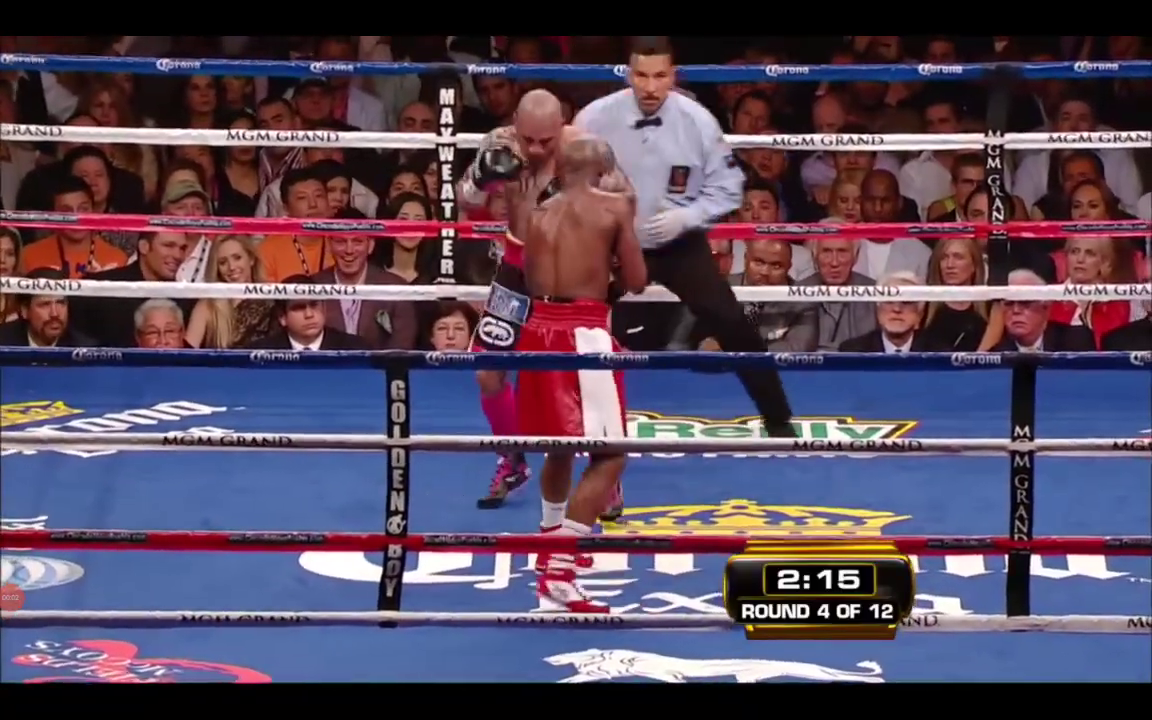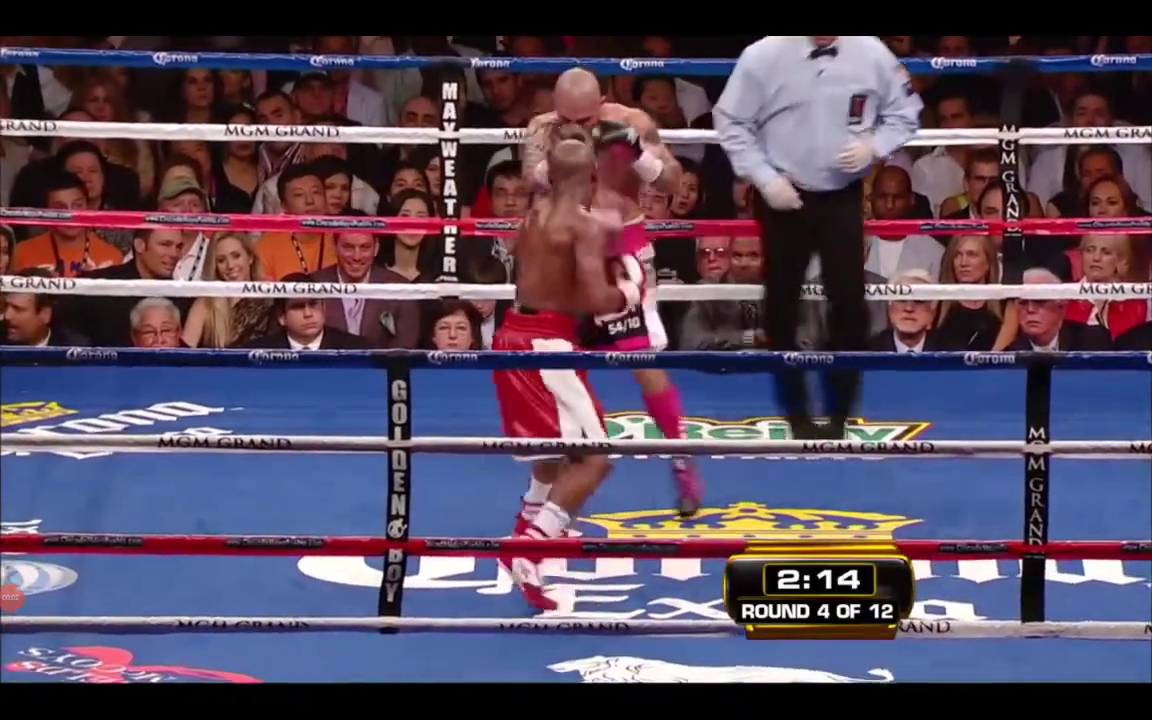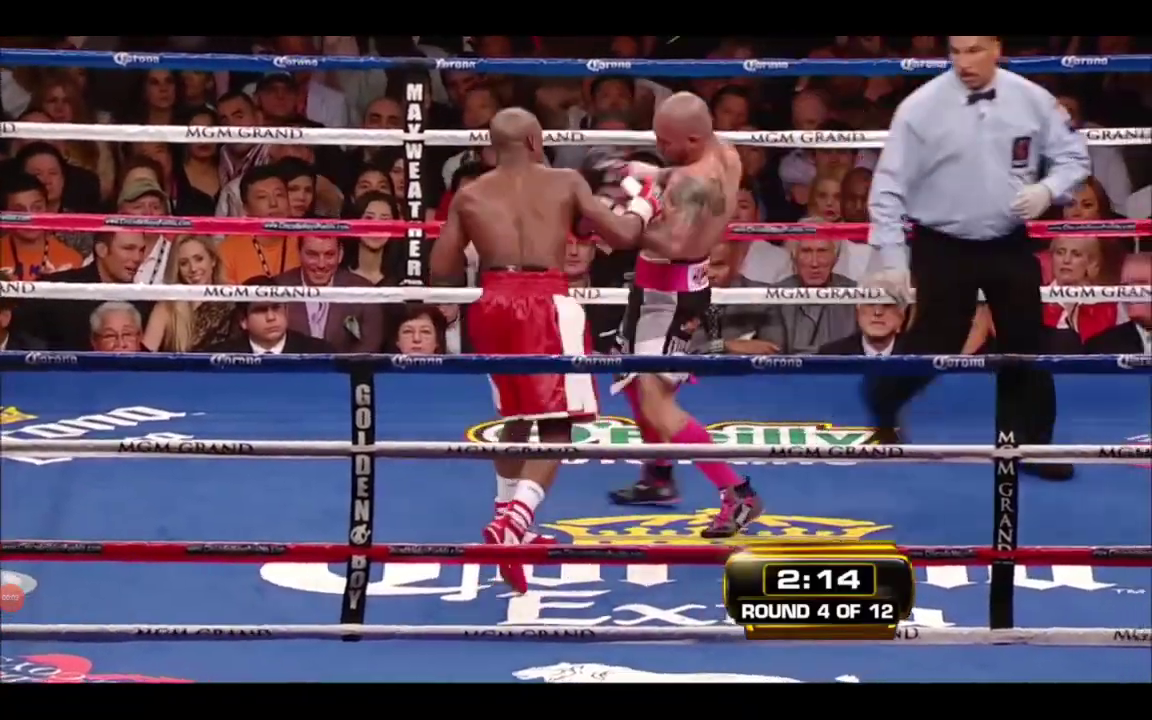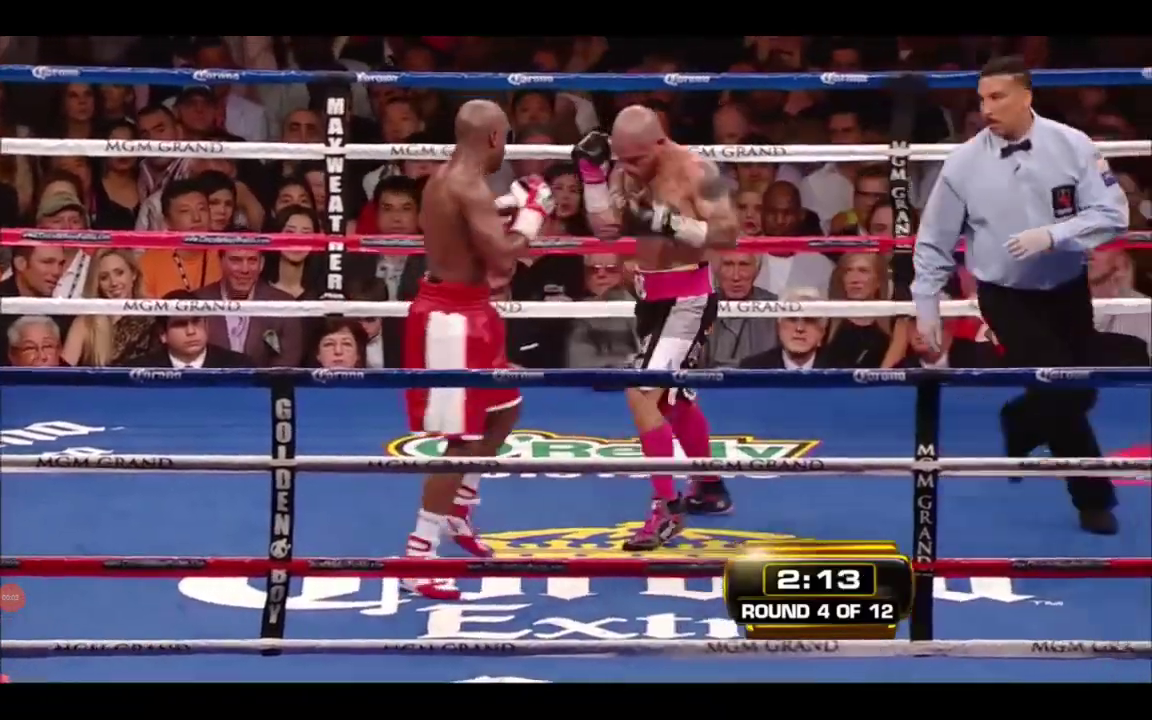
dt=0.4s
person 1, frame 1
left shoulder: (537, 216)
right shoulder: (616, 206)
right elbow: (636, 283)
left hip: (538, 329)
right hip: (583, 334)
left knee: (560, 444)
right knee: (608, 456)
left ankle: (553, 544)
right ankle: (559, 570)
person 1, frame 2
left shoulder: (537, 213)
right shoulder: (585, 226)
right elbow: (597, 301)
right wrist: (629, 291)
left hip: (516, 336)
right hip: (547, 344)
left knee: (555, 443)
right knee: (591, 458)
left ankle: (533, 523)
right ankle: (529, 549)
person 1, frame 3
left shoulder: (469, 196)
right shoulder: (565, 182)
left elbow: (440, 270)
right elbow: (622, 234)
right wrist: (646, 201)
left hip: (495, 304)
right hip: (549, 302)
left knee: (516, 420)
right knee: (556, 427)
left ankle: (511, 517)
right ankle: (514, 519)
person 1, frame 4
left shoulder: (444, 177)
right shoulder: (470, 189)
right elbow: (504, 261)
left wrist: (505, 204)
right wrist: (535, 210)
left hip: (445, 309)
right hip: (454, 317)
left knee: (503, 413)
right knee: (465, 441)
left ankle: (457, 516)
right ankle: (417, 556)
person 2, frame 1
right shoulder: (501, 145)
right elbow: (466, 205)
right wrist: (482, 177)
right hip: (519, 265)
right knee: (489, 372)
right ankle: (512, 462)
person 2, frame 2
left shoulder: (633, 122)
right shoulder: (542, 129)
left elbow: (673, 181)
right elbow: (535, 179)
left wrist: (636, 150)
left hip: (623, 252)
left knee: (647, 365)
left ankle: (682, 462)
person 2, frame 3
left shoulder: (697, 181)
right shoulder: (724, 156)
left elbow: (674, 242)
left hip: (667, 292)
right hip: (677, 287)
left knee: (656, 405)
right knee: (639, 384)
left ankle: (737, 495)
right ankle: (658, 476)
person 2, frame 4
left shoulder: (698, 171)
right shoulder: (628, 172)
left elbow: (727, 232)
right elbow: (607, 229)
left wrist: (670, 224)
right wrist: (594, 174)
left hip: (686, 299)
right hip: (653, 295)
left knee: (644, 397)
right knee: (675, 398)
left ankle: (665, 510)
right ankle: (709, 489)
person 3, frame 1
left shoulder: (697, 121)
right shoulder: (594, 119)
left elbow: (726, 188)
left wrist: (684, 217)
left hip: (681, 245)
left knee: (731, 325)
left ankle: (778, 421)
person 3, frame 2
left shoulder: (871, 54)
right shoulder: (764, 56)
left elbow: (905, 113)
right elbow: (731, 123)
left wrist: (874, 146)
right wrist: (765, 177)
left hip: (841, 198)
right hip: (782, 198)
left knee: (848, 302)
right knee: (782, 303)
left ankle: (839, 413)
right ankle: (797, 412)
person 3, frame 3
left shoulder: (1032, 98)
right shoulder: (922, 107)
left elbow: (1073, 156)
right elbow: (890, 185)
left wrist: (1048, 191)
right wrist: (891, 256)
left hip: (1009, 242)
right hip: (942, 245)
left knee: (1025, 345)
right knee: (936, 345)
left ankle: (1032, 445)
right ankle: (884, 397)
person 3, frame 4
left shoulder: (1073, 146)
right shoulder: (963, 163)
left elbow: (1112, 213)
right elbow: (934, 239)
left wrist: (1052, 236)
right wrist: (926, 305)
left hip: (1067, 290)
right hip: (1006, 296)
left knee: (1078, 391)
right knee: (1054, 393)
left ankle: (1018, 424)
right ankle: (1094, 496)
